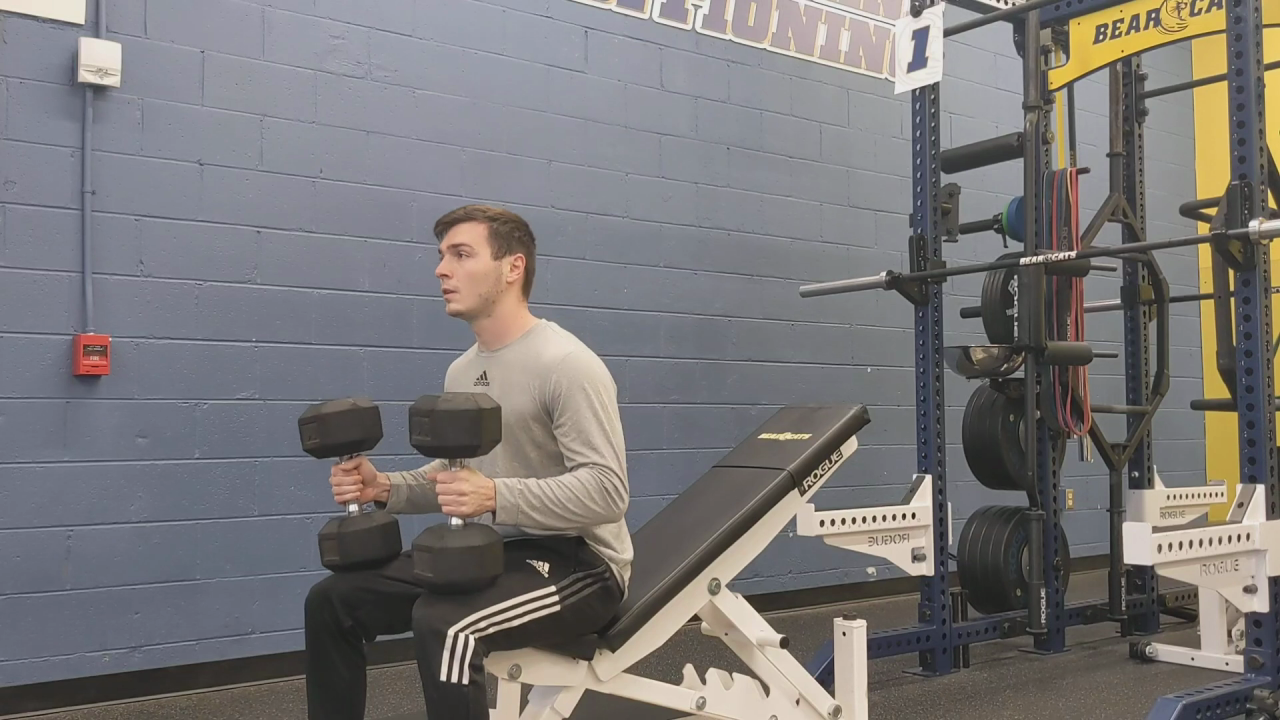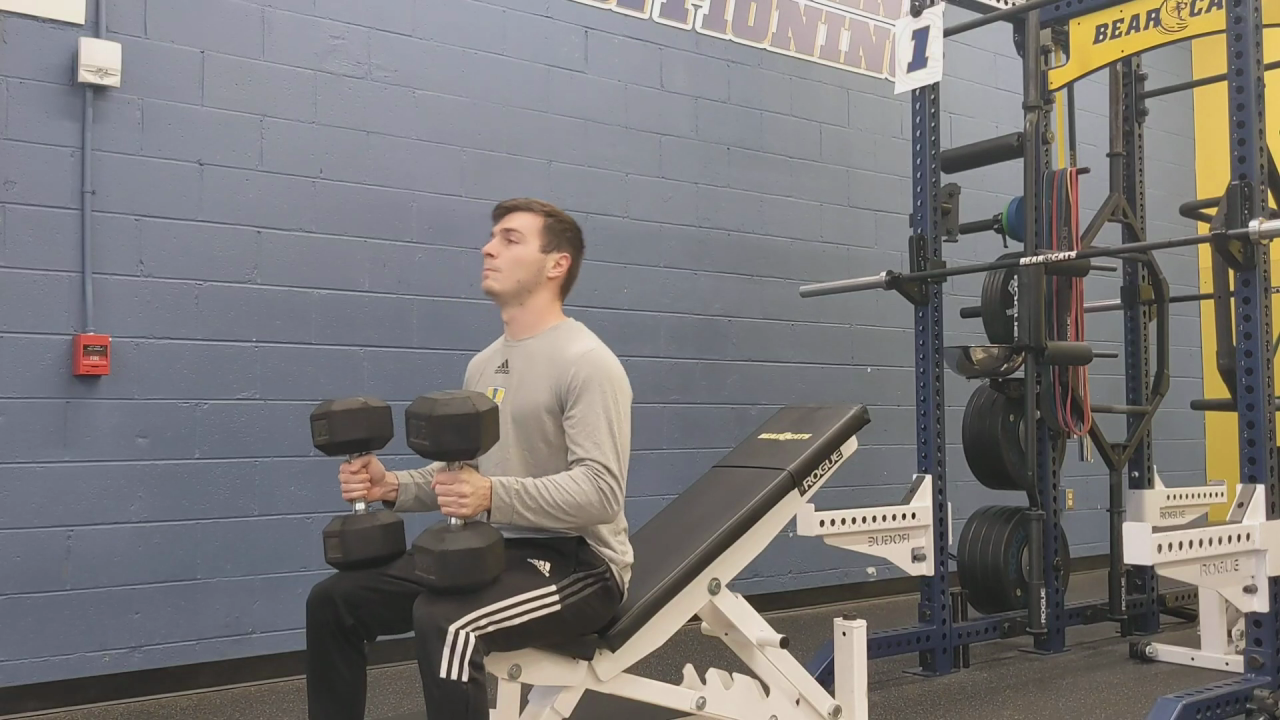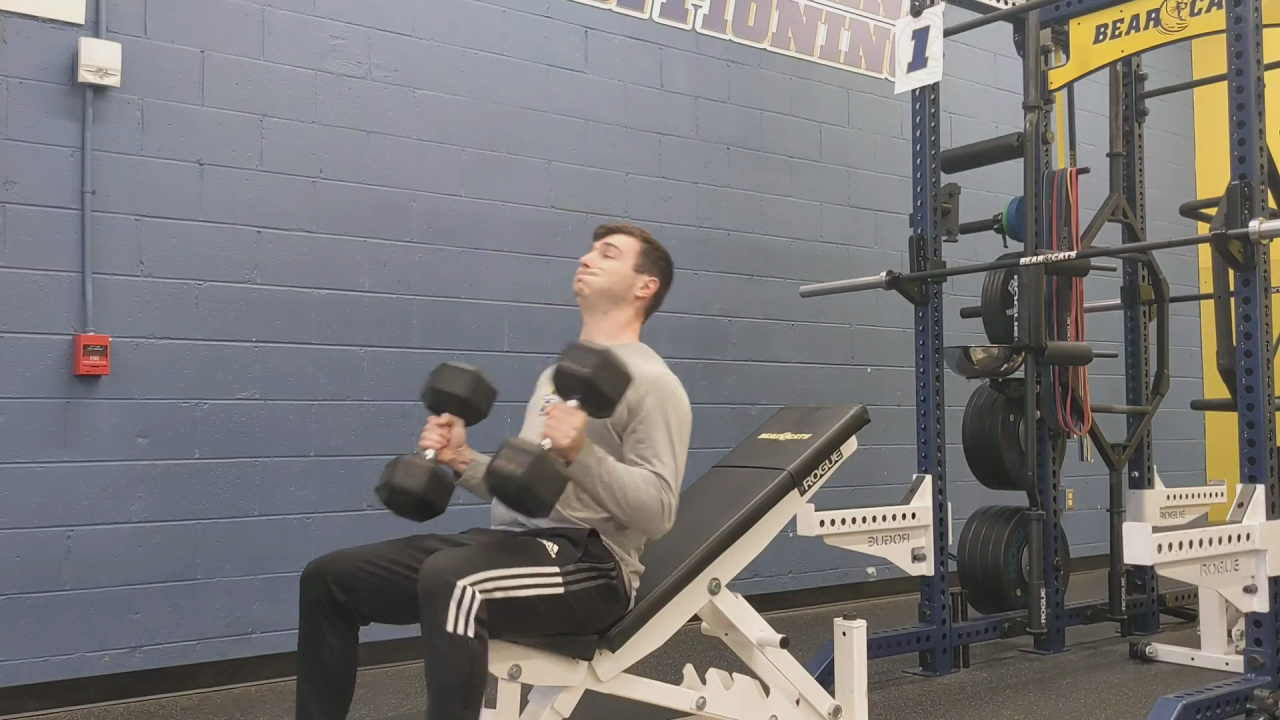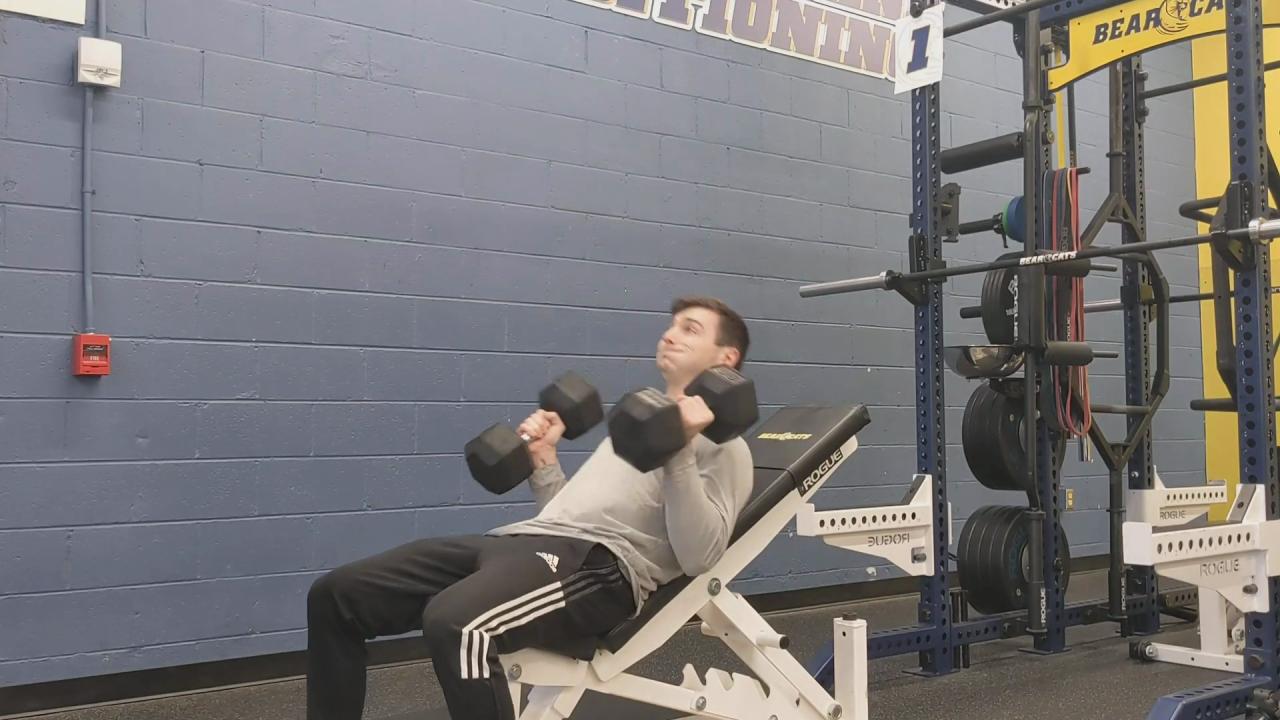
dt=0.4s
person 1, frame 1
left shoulder: (565, 365)
right shoulder: (463, 372)
left elbow: (606, 493)
right elbow: (457, 476)
left wrist: (497, 496)
right wrist: (384, 487)
left hip: (576, 560)
left knee: (444, 624)
right knee: (333, 600)
person 1, frame 2
left shoulder: (586, 362)
right shoulder: (484, 366)
left elbow: (601, 494)
right elbow: (466, 476)
left wrist: (494, 496)
right wrist: (393, 486)
left hip: (578, 562)
right hip: (497, 551)
left knee: (444, 621)
right knee: (335, 600)
person 1, frame 3
left shoulder: (652, 383)
right shoulder: (557, 375)
left elbow: (656, 513)
left wrist: (582, 451)
right wrist: (462, 460)
left hip: (587, 559)
right hip: (509, 539)
left knee: (449, 579)
right knee: (329, 578)
person 1, frame 4
left shoulder: (720, 447)
left elbow: (695, 557)
left wrist: (682, 451)
right wrist: (542, 458)
left hip: (596, 566)
right hip: (519, 541)
left knee: (453, 625)
right knee: (336, 594)
